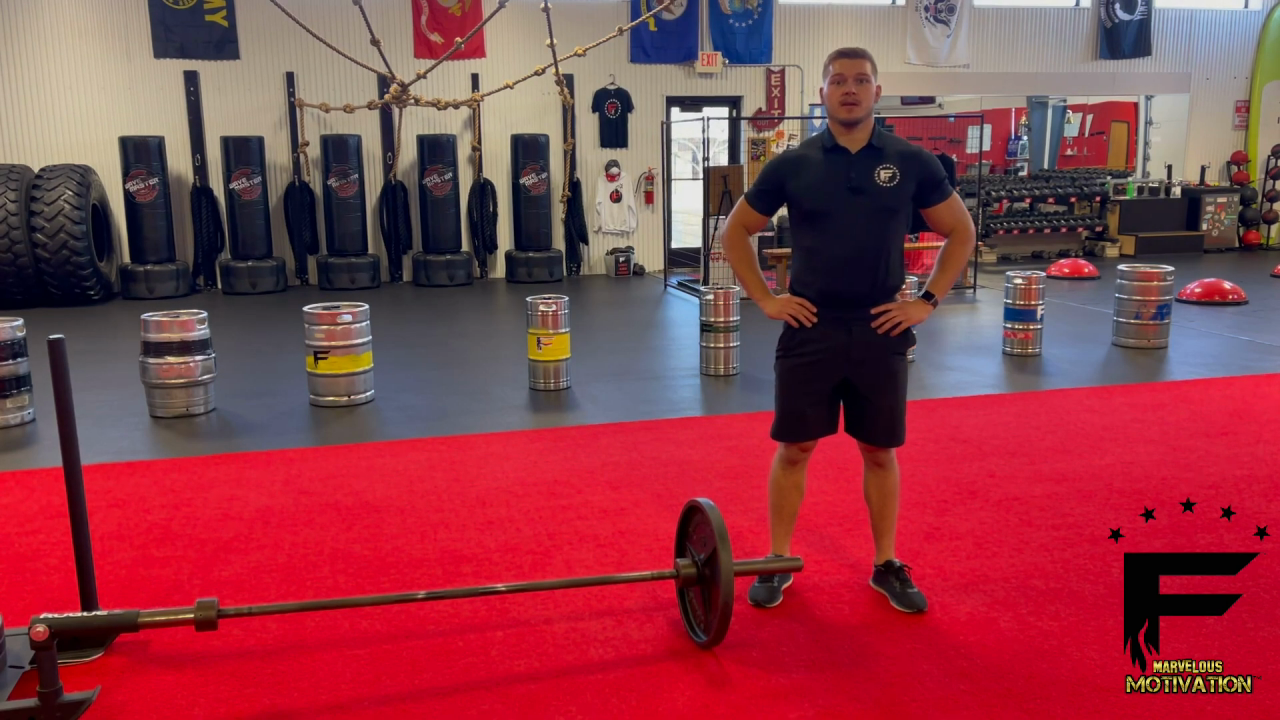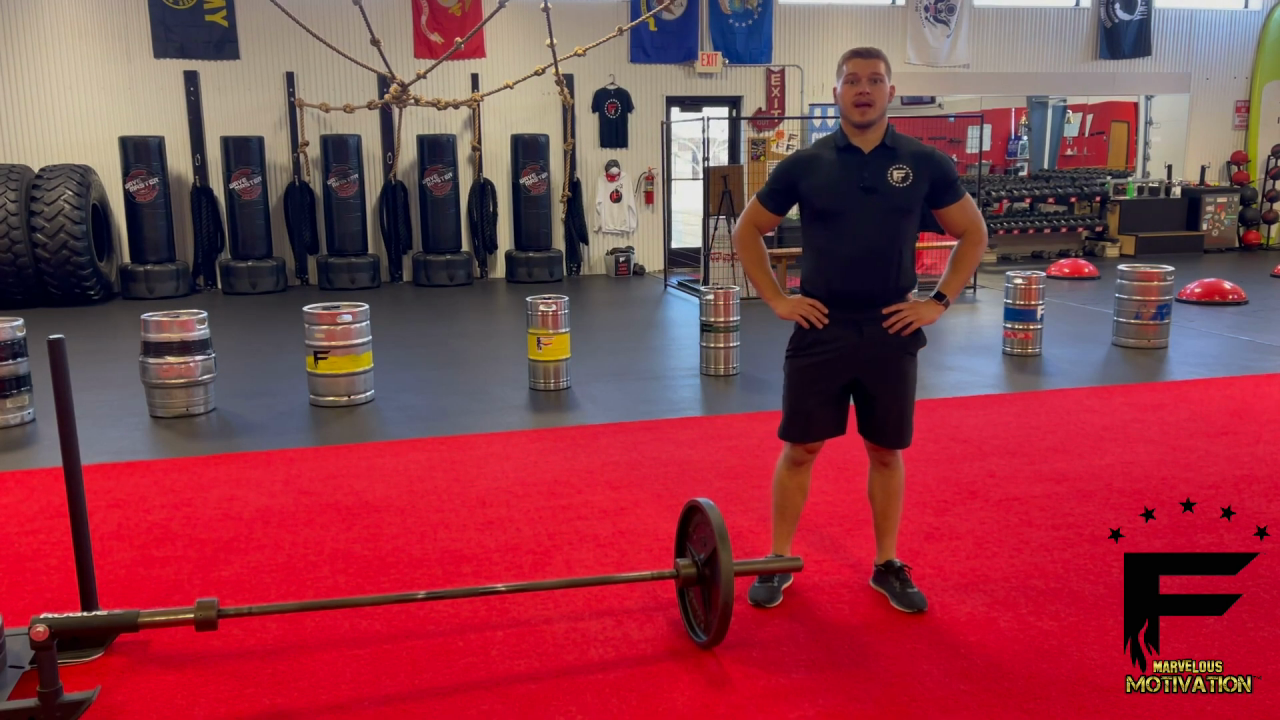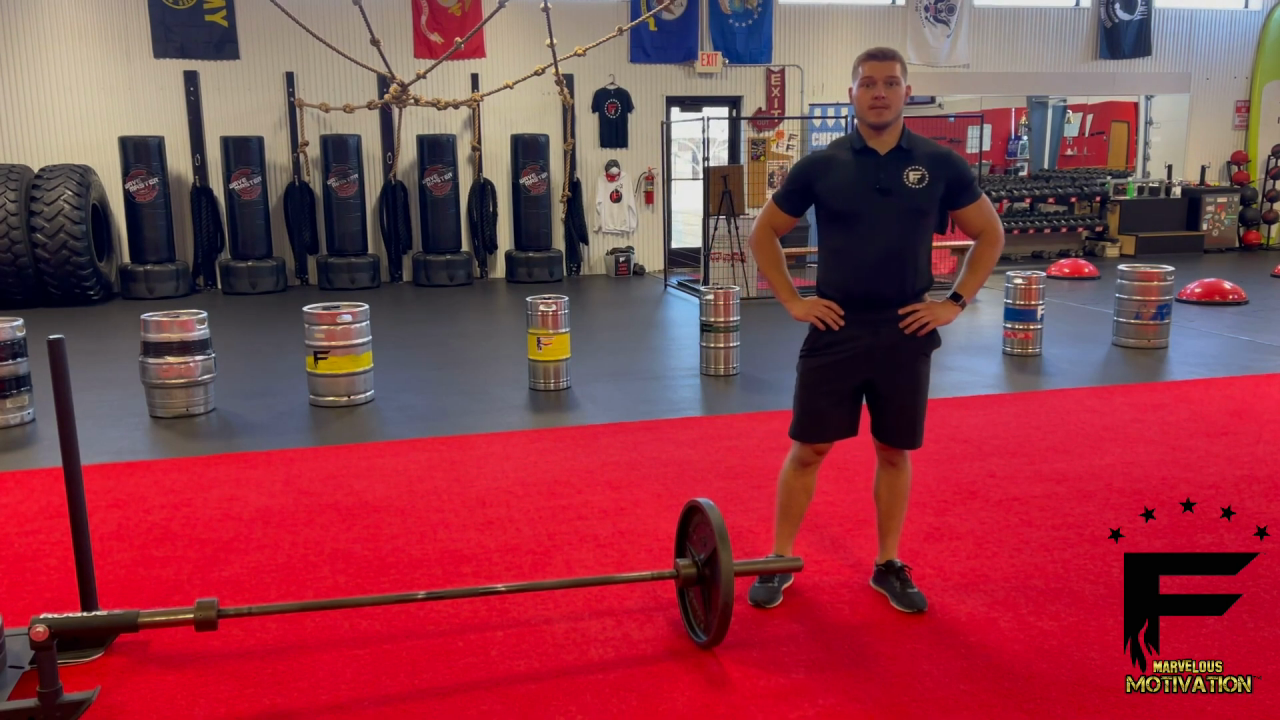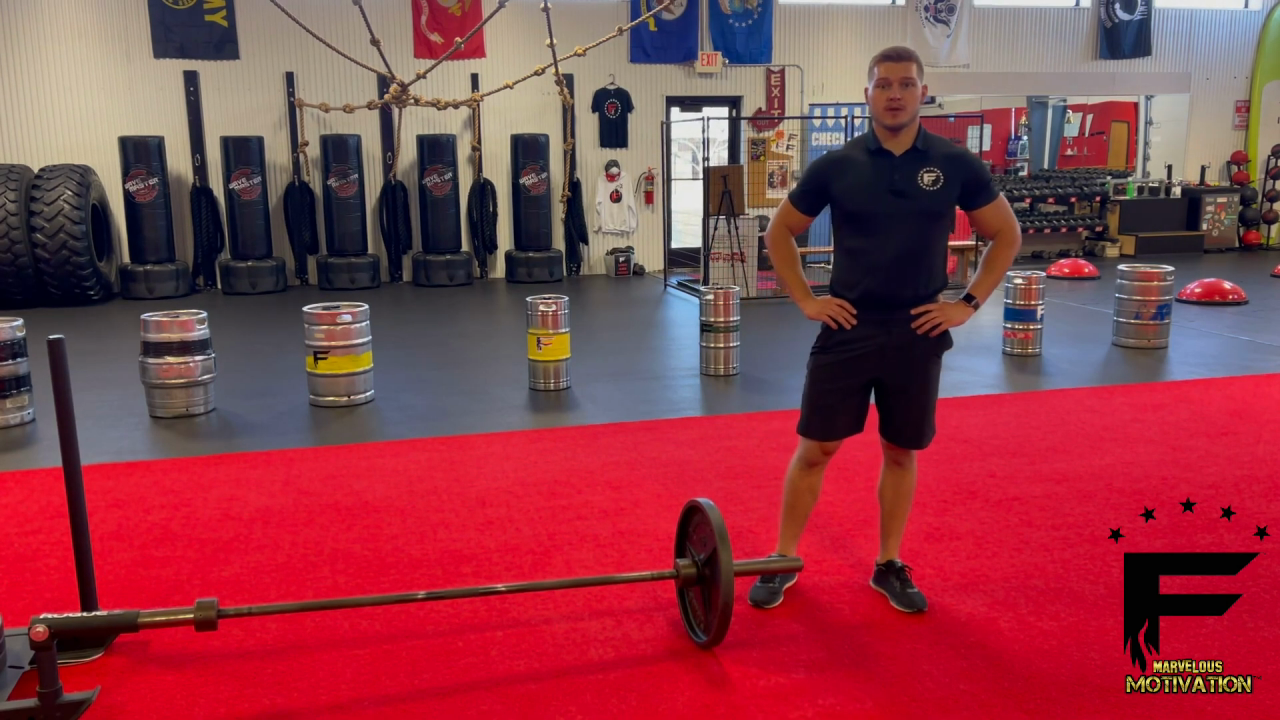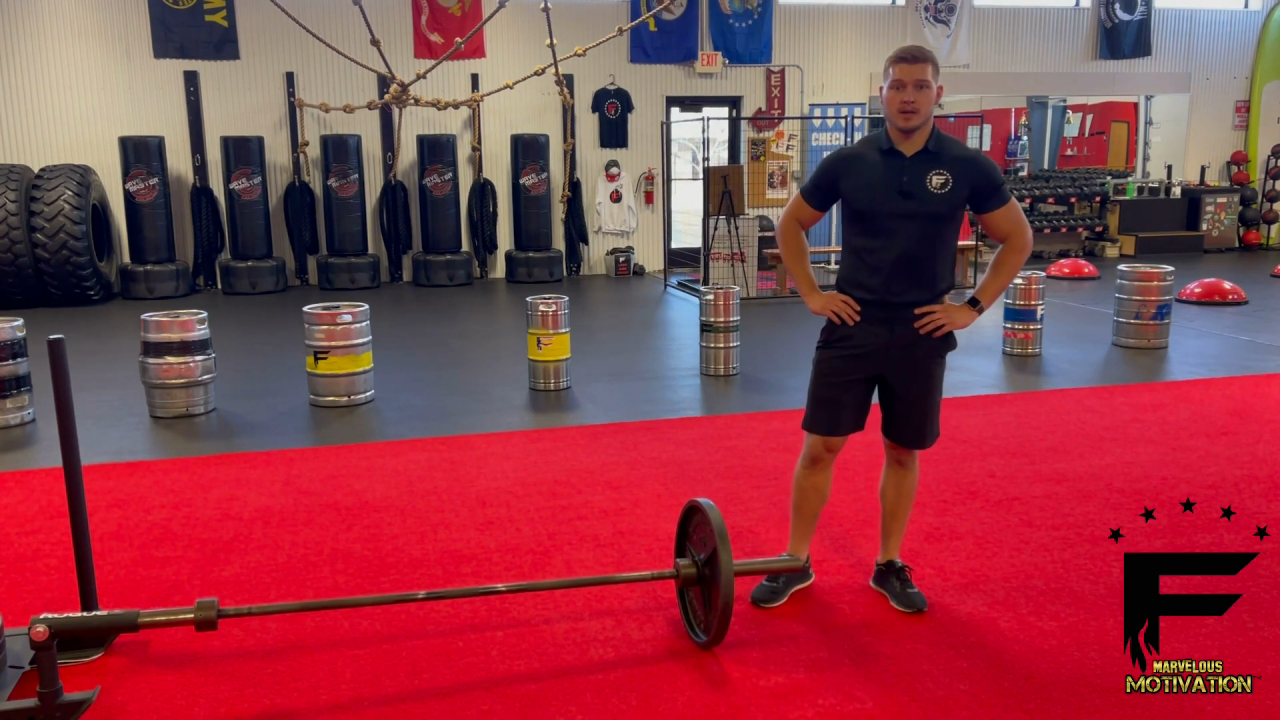
dt=0.2s
person 1, frame 1
left shoulder: (911, 162)
right shoulder: (792, 165)
left elbow: (960, 232)
right elbow: (736, 232)
left wrist: (927, 300)
right wrist: (764, 298)
left hip: (880, 331)
right hip: (809, 331)
left knee: (880, 451)
right knee: (794, 448)
left ankle: (887, 564)
right ankle: (778, 562)
person 1, frame 2
left shoulder: (924, 162)
right shoulder: (804, 164)
left elbow: (972, 233)
right elbow: (748, 231)
left wrist: (939, 301)
right wrist: (776, 299)
left hip: (890, 333)
right hip: (820, 332)
left knee: (886, 452)
right knee: (800, 449)
left ankle: (888, 564)
right ankle: (779, 561)
person 1, frame 3
left shoulder: (940, 163)
right shoulder: (820, 166)
left elbow: (989, 234)
right elbow: (764, 233)
left wrist: (956, 301)
right wrist: (791, 300)
left hip: (905, 334)
right hip: (835, 333)
left knee: (895, 453)
right knee: (809, 450)
left ankle: (889, 564)
right ankle: (780, 561)
person 1, frame 4
left shoulder: (956, 164)
right shoulder: (836, 165)
left elbow: (1006, 234)
right elbow: (779, 232)
left wrist: (968, 302)
right wrist: (805, 299)
left hip: (917, 334)
right hip: (847, 331)
left knee: (902, 452)
right knee: (816, 448)
left ankle: (889, 564)
right ankle: (784, 559)
person 1, frame 5
left shoulder: (968, 167)
right shoulder: (847, 162)
left elbow: (1017, 238)
right elbow: (790, 225)
left wrist: (973, 306)
right wrist: (811, 294)
left hip: (921, 334)
right hip: (851, 328)
left knee: (904, 452)
right knee: (821, 446)
left ankle: (890, 565)
right ankle: (795, 561)
